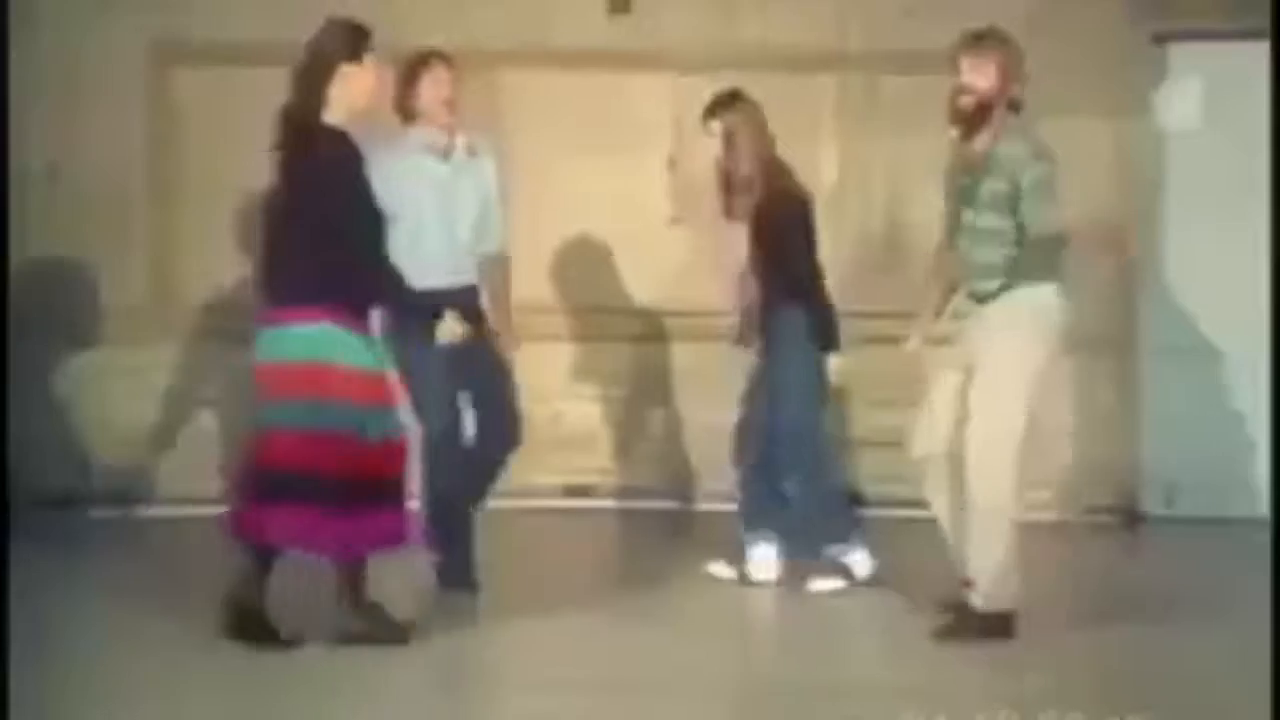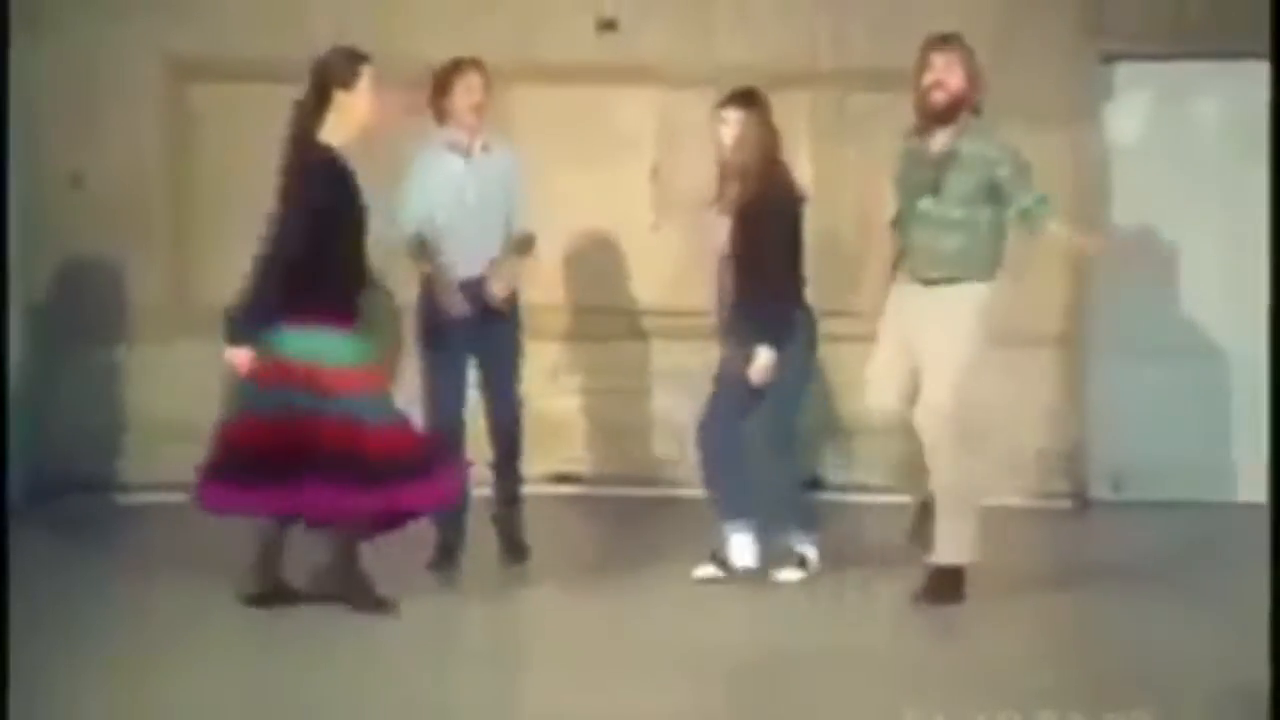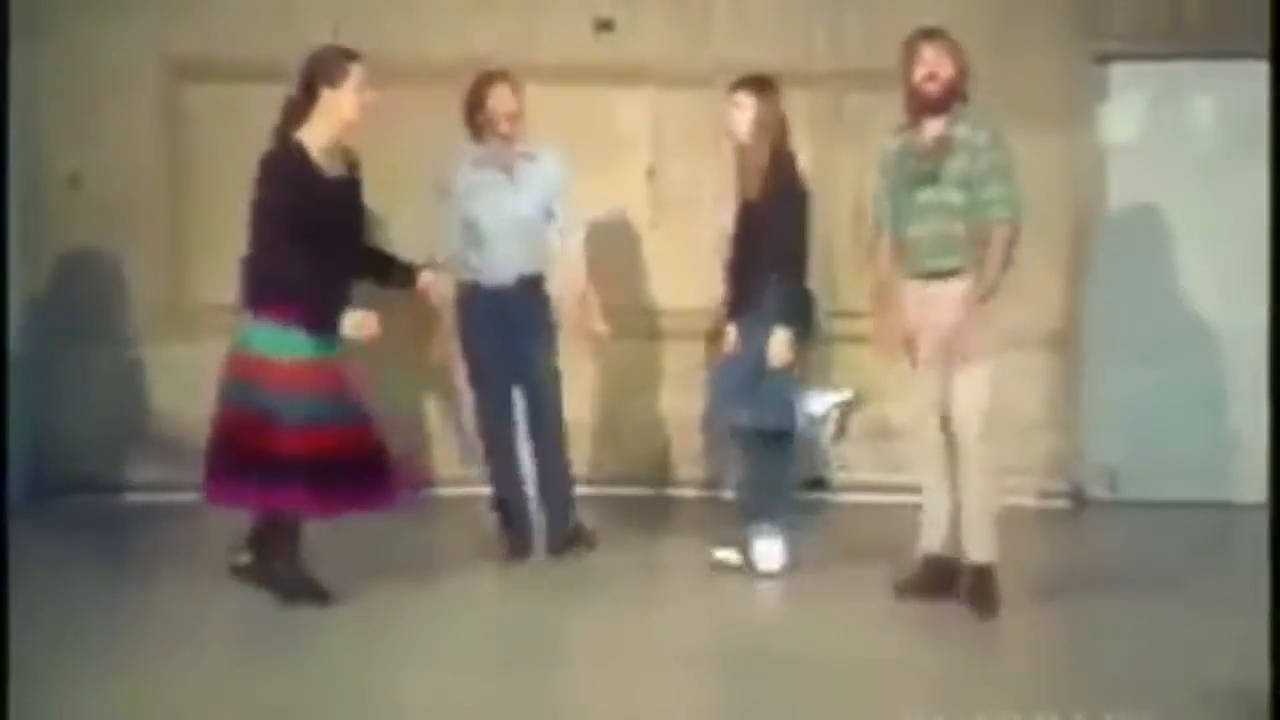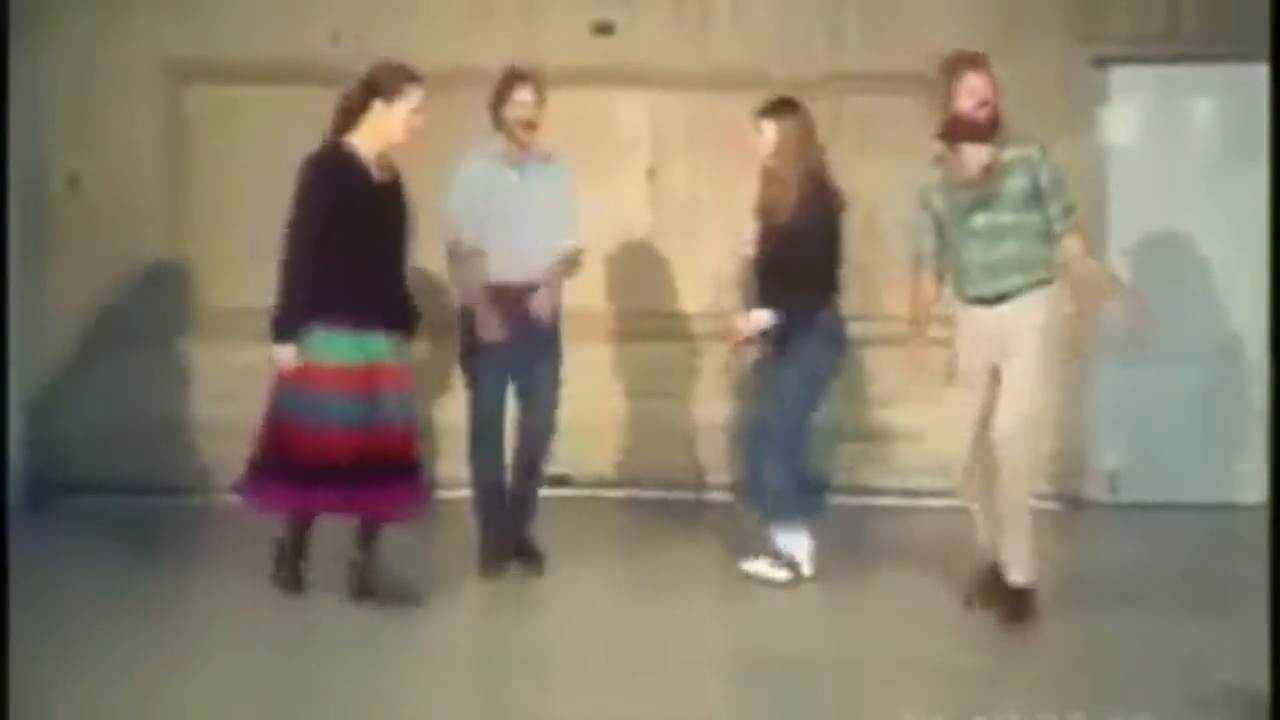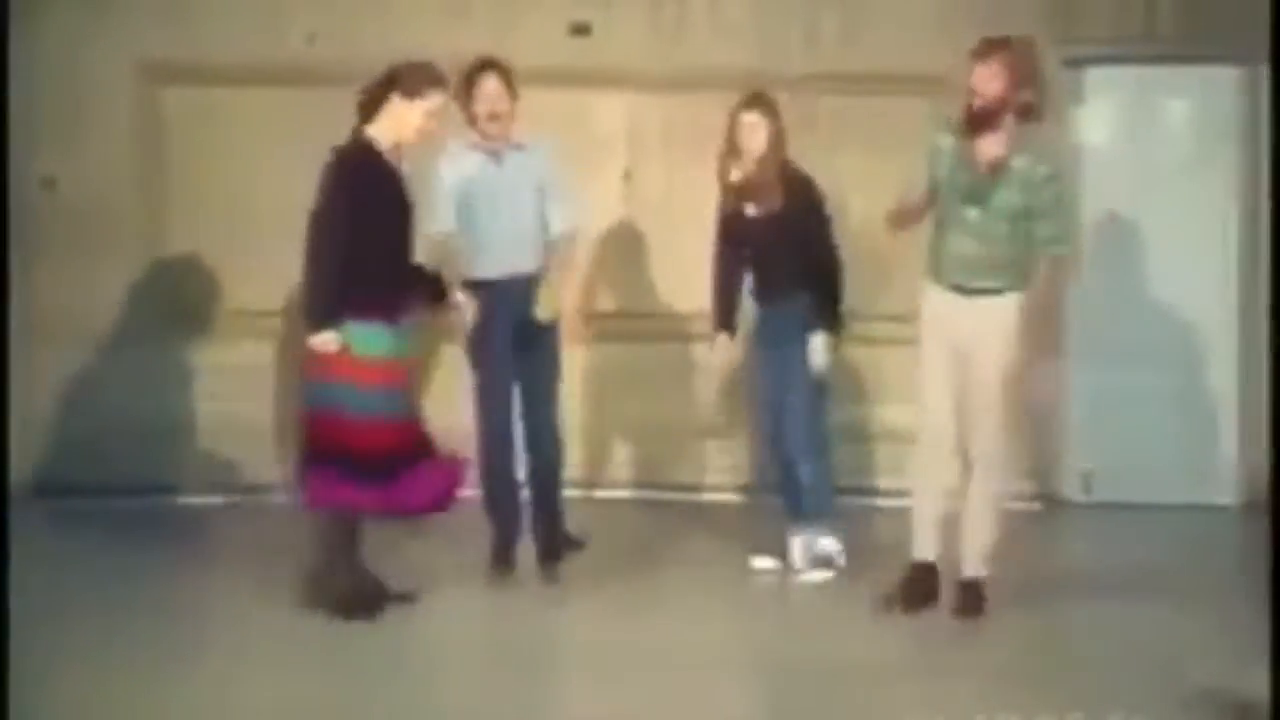
dt=0.7s
person 1, frame 1
left shoulder: (1027, 153)
right shoulder: (963, 155)
left elbow: (1043, 239)
left wrist: (1054, 238)
right wrist: (926, 318)
left hip: (1023, 310)
right hip: (979, 314)
left knee: (988, 456)
right knee: (935, 446)
left ankle: (991, 605)
right ankle: (984, 573)
person 1, frame 2
left shoulder: (990, 151)
right shoulder: (911, 150)
left elbow: (1040, 218)
right wrist: (874, 298)
left hip: (959, 299)
right hip: (907, 293)
left knee: (941, 423)
right knee: (882, 403)
left ankle: (950, 563)
right ankle: (935, 494)
person 1, frame 3
left shoulder: (981, 141)
right shoulder: (896, 149)
left elbow: (1002, 229)
right elbow: (885, 236)
left wrist: (973, 305)
right wrist: (887, 307)
left hip: (965, 296)
right hip: (915, 297)
left knee: (970, 425)
right knee: (927, 425)
left ankle: (980, 563)
right ankle: (937, 553)
person 1, frame 4
left shoulder: (1030, 160)
right shoulder: (935, 183)
left elbow: (1066, 236)
right elbow: (928, 264)
left wrist: (1112, 286)
right wrist: (919, 331)
left hip: (1027, 313)
right hip: (972, 320)
left knee: (1013, 436)
right knee: (964, 445)
left ankle: (1019, 578)
right ankle: (999, 557)
person 1, frame 5
left shoulder: (1034, 173)
right shoulder: (946, 146)
left elbow: (1047, 261)
right wrist: (906, 213)
left hip: (995, 311)
right hip: (940, 303)
left knee: (985, 445)
right knee: (937, 436)
left ankle: (973, 575)
right ankle: (923, 565)
person 2, frame 1
left shoulder: (301, 146)
right shoulder: (336, 152)
right elbow: (364, 253)
left hip: (292, 325)
right hip: (327, 329)
left knee: (295, 468)
right knee: (348, 467)
left ankle: (252, 596)
right ankle: (353, 606)
person 2, frame 2
left shoulder: (317, 164)
right shoulder: (322, 169)
right elbow: (284, 253)
right wrist: (243, 331)
left hip: (299, 331)
right hip: (319, 335)
left knee: (286, 453)
right knee: (361, 447)
left ankle: (266, 575)
right ankle: (342, 573)
person 2, frame 3
left shoulder: (344, 163)
right shoulder: (284, 165)
right elbow: (278, 253)
left wrist: (407, 274)
right wrist: (337, 315)
left hip: (315, 323)
right hip: (284, 324)
left knee: (316, 438)
right knee: (293, 439)
left ankle: (262, 549)
right ankle: (283, 560)
person 2, frame 4
left shoulder: (390, 177)
right shoulder: (327, 168)
right elbow: (301, 253)
left wrist: (407, 322)
right wrist: (287, 333)
left hip: (377, 335)
right hip: (329, 332)
left knee: (384, 451)
right knee: (319, 447)
left ankle: (367, 566)
right ankle: (292, 549)
person 2, frame 5
left shoulder: (383, 164)
right shoulder: (354, 163)
right elbow: (325, 241)
left wrist: (436, 289)
right wrist: (322, 320)
left hip: (378, 324)
right hip: (354, 326)
left knee: (375, 447)
right knee: (358, 445)
left ankle: (349, 570)
right ankle: (336, 572)
person 3, frame 1
left shoulder: (480, 161)
right shoulder: (388, 163)
left elbow: (491, 246)
left wrist: (502, 314)
left hip: (466, 305)
right hip: (413, 309)
left knee: (501, 424)
right knee: (444, 432)
left ankle: (451, 524)
right ankle: (451, 551)
person 3, frame 2
left shoulder: (505, 159)
right shoulder: (424, 162)
left elbow: (518, 230)
right elbow: (416, 233)
left wrist: (508, 265)
right wrist: (439, 284)
left hip: (496, 294)
right hip: (444, 296)
left knee: (504, 411)
right knee: (444, 417)
left ankle: (508, 518)
right ankle: (449, 533)
person 3, frame 3
left shoulder: (548, 166)
right shoulder: (462, 177)
left elbow: (564, 238)
right elbow: (451, 253)
left wrist: (586, 300)
right wrist: (445, 314)
left hip: (529, 296)
right hip: (482, 301)
left knee: (546, 408)
right knee: (495, 414)
left ankle: (561, 522)
right ankle: (515, 522)
person 3, frame 4
left shoulder: (557, 171)
right shoulder: (473, 170)
left elbow: (570, 248)
right elbow: (459, 251)
left wrist: (552, 286)
right wrist: (481, 308)
left hip: (537, 306)
right hip: (488, 305)
left knee: (539, 421)
right knee: (487, 421)
left ankle: (518, 529)
right ankle: (492, 535)
person 3, frame 5
left shoulder: (538, 158)
right shoulder: (453, 163)
left elbow: (561, 232)
right elbow: (443, 236)
left wrist: (553, 282)
right wrist: (458, 293)
left hip: (535, 294)
right hip: (483, 297)
left knee: (543, 416)
right knee: (495, 420)
left ankle: (550, 532)
right ankle: (504, 538)
person 4, frame 1
left shoulder: (779, 194)
right shoulder: (762, 192)
left elbow: (803, 271)
left wrist: (826, 345)
right wrist: (754, 323)
left hip: (799, 330)
right hip: (782, 328)
left knee: (793, 440)
right knee: (760, 438)
left ankle: (851, 555)
right ankle: (762, 554)
person 4, frame 2
left shoulder: (774, 192)
right shoulder: (746, 191)
left elbow: (781, 271)
left wrist: (768, 343)
right wrist: (736, 336)
left hip: (782, 333)
right hip: (752, 330)
left knee: (772, 438)
right knee: (720, 429)
left ankle: (803, 546)
right ankle: (740, 546)
person 4, frame 3
left shoulder: (781, 176)
right shoulder: (756, 176)
left elbow: (793, 256)
left wrist: (787, 325)
right wrist: (733, 317)
left hip: (776, 313)
right hip: (757, 313)
left knee: (731, 394)
right knee: (759, 430)
right ankle: (764, 544)
person 4, frame 4
left shoulder: (817, 199)
right shoulder: (782, 197)
left elbow: (819, 275)
left wrist: (771, 314)
right wrist: (762, 328)
left hip: (813, 332)
right hip: (789, 332)
left knee: (775, 433)
right knee: (760, 433)
left ankle: (793, 547)
right ankle: (790, 540)
person 4, frame 5
left shoulder: (797, 189)
right shoulder: (734, 197)
left elbow: (825, 261)
right elbow: (728, 265)
left wrist: (825, 327)
right wrist: (723, 325)
left hip: (803, 318)
right hip: (769, 319)
left knee: (801, 429)
right knee: (774, 431)
left ankle: (826, 542)
right ankle: (800, 539)
